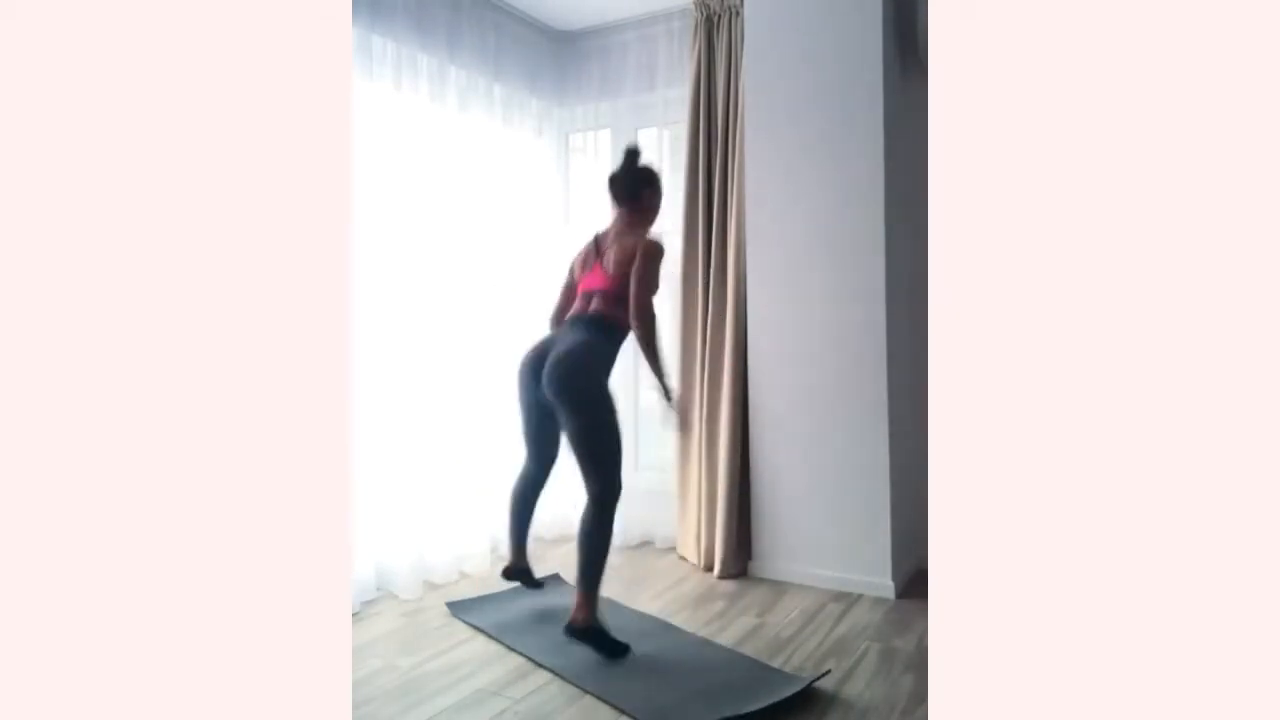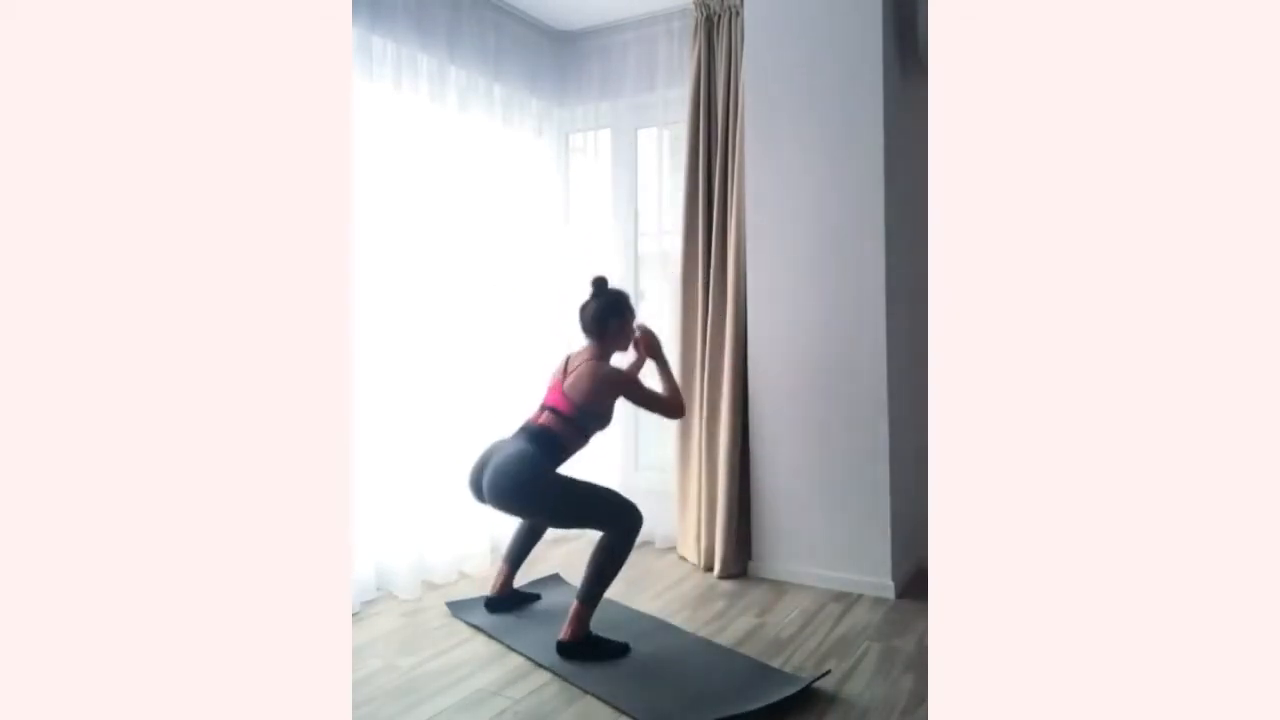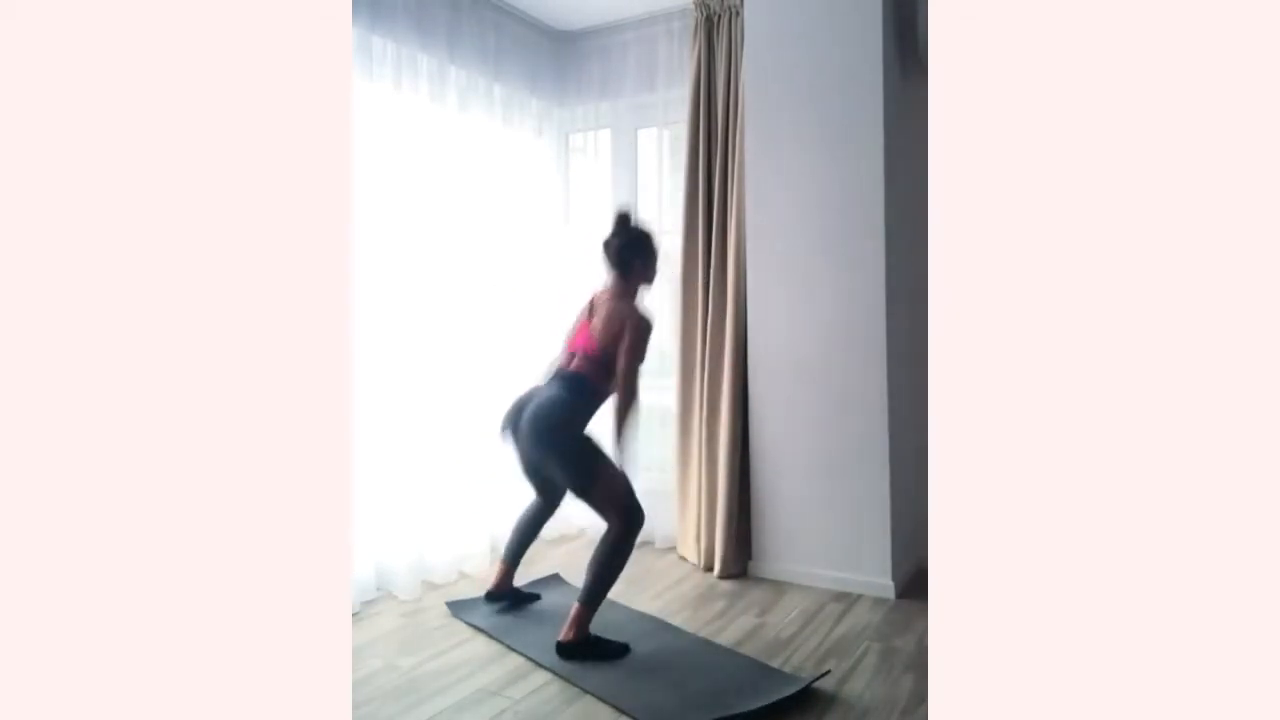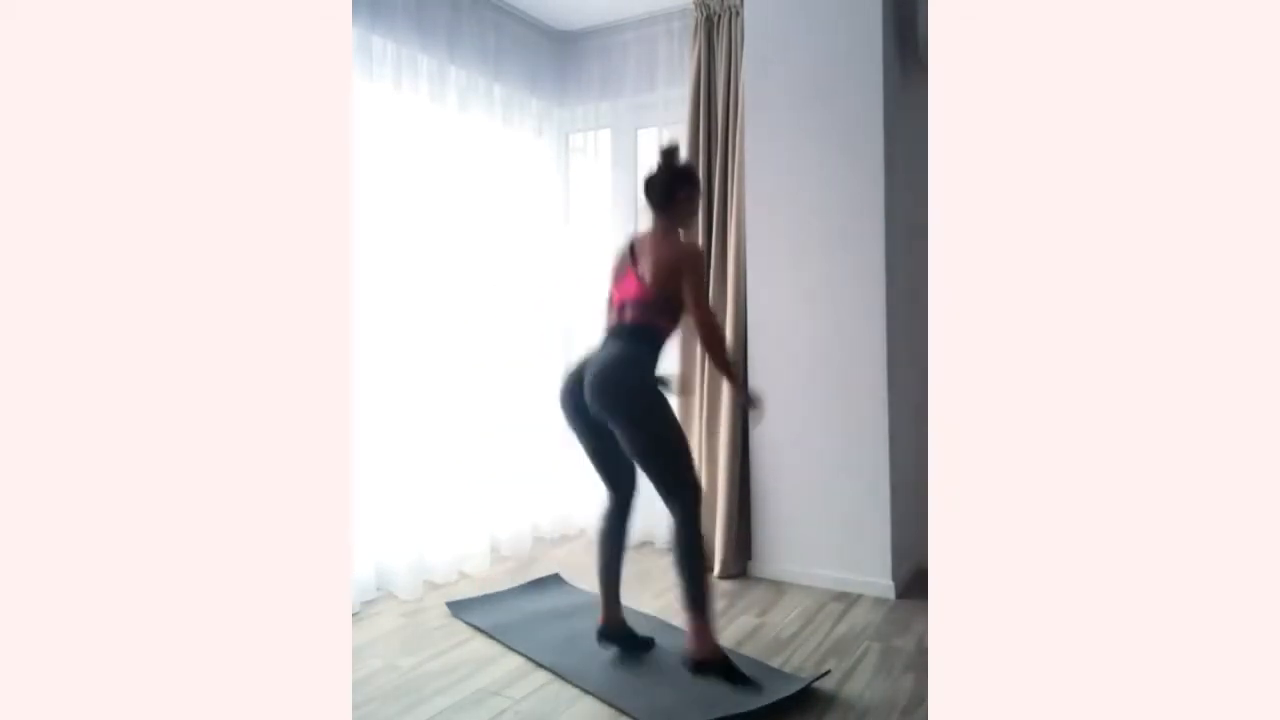
dt=0.3s
person 1, frame 1
left shoulder: (590, 246)
right shoulder: (646, 250)
right elbow: (638, 319)
right wrist: (665, 386)
left hip: (542, 357)
right hip: (576, 373)
left knee: (539, 462)
right knee: (604, 492)
left ankle: (515, 561)
right ankle: (583, 617)
person 1, frame 2
left shoulder: (570, 361)
right shoulder: (609, 377)
right elbow: (674, 409)
left wrist: (638, 363)
right wrist: (658, 358)
left hip: (488, 466)
right hip: (517, 477)
left knee: (544, 503)
right knee: (624, 520)
left ankle: (501, 589)
right ankle: (575, 633)
person 1, frame 3
left shoulder: (590, 307)
right shoulder: (633, 322)
right elbow: (624, 389)
right wrist: (611, 468)
left hip: (523, 411)
right hip: (553, 422)
left knee: (550, 496)
right knee: (628, 518)
left ankle: (502, 583)
right ankle: (575, 634)
person 1, frame 4
left shoulder: (627, 252)
right shoulder: (683, 255)
right elbow: (709, 334)
right wrist: (739, 387)
left hip: (581, 380)
right hip: (624, 384)
left knee: (621, 494)
right knee: (686, 504)
left ankle: (611, 620)
right ankle: (702, 647)
